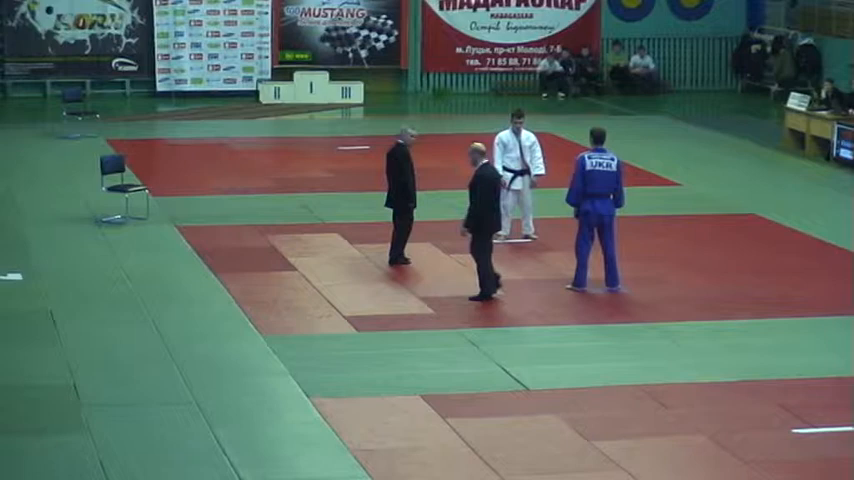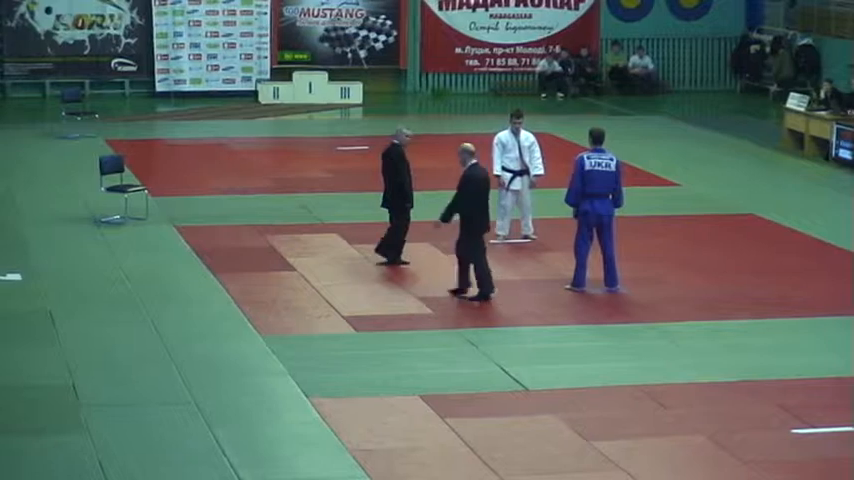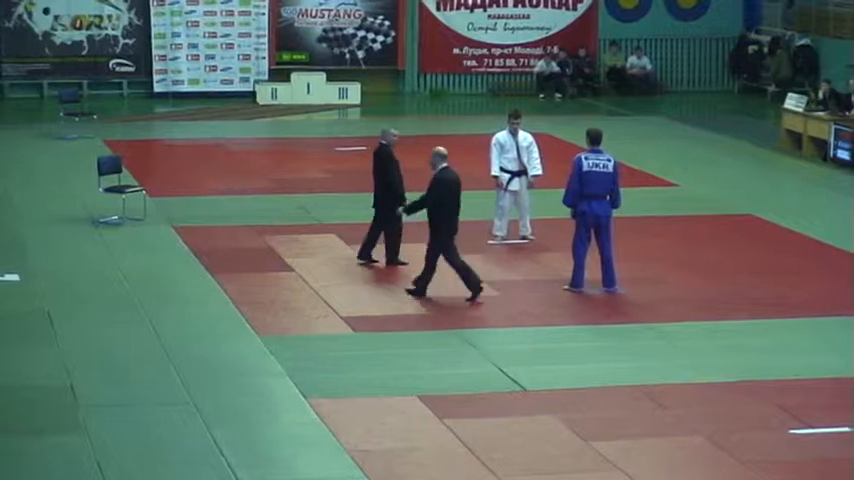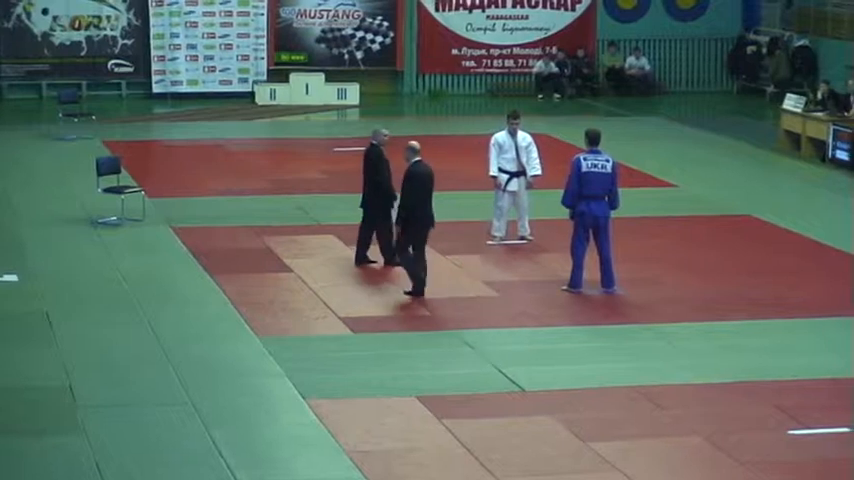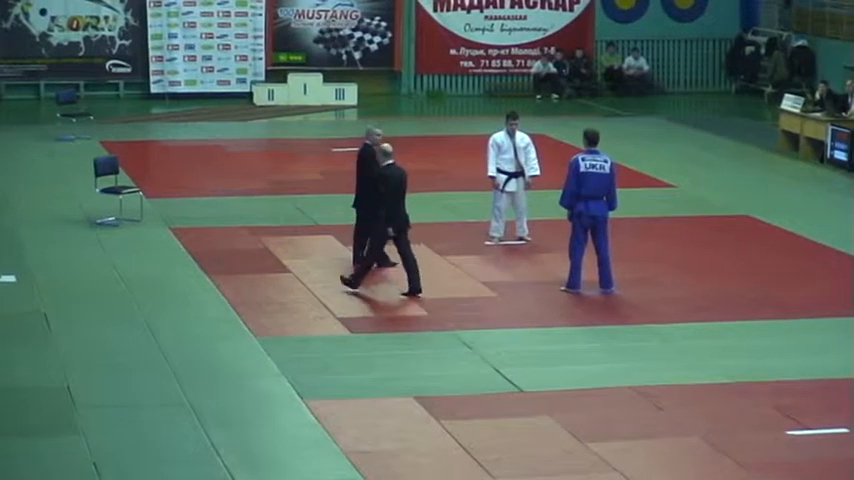
dt=0.2s
person 1, frame 1
left shoulder: (584, 158)
right shoulder: (615, 160)
left elbow: (577, 185)
right elbow: (619, 187)
left wrist: (575, 205)
right wrist: (617, 205)
left hip: (588, 206)
right hip: (607, 207)
left knee: (583, 245)
right knee: (609, 246)
left ankle: (580, 283)
right ankle: (613, 283)
person 1, frame 2
left shoulder: (582, 159)
right shoulder: (613, 160)
left elbow: (576, 185)
right elbow: (617, 187)
left wrist: (574, 205)
right wrist: (615, 205)
left hip: (587, 206)
right hip: (605, 207)
left knee: (582, 245)
right knee: (608, 246)
left ankle: (578, 283)
right ankle: (612, 283)
person 1, frame 3
left shoulder: (580, 159)
right shoulder: (611, 161)
left elbow: (573, 186)
right elbow: (615, 188)
left wrist: (572, 205)
right wrist: (613, 206)
left hip: (585, 207)
right hip: (603, 208)
left knee: (580, 246)
right knee: (605, 247)
left ankle: (577, 284)
right ankle: (610, 284)
person 1, frame 4
left shoulder: (579, 160)
right shoulder: (610, 161)
left elbow: (572, 186)
right elbow: (613, 189)
left wrist: (570, 206)
right wrist: (611, 207)
left hip: (583, 208)
right hip: (602, 208)
left knee: (579, 247)
right knee: (604, 248)
left ankle: (575, 284)
right ankle: (609, 284)
person 1, frame 5
left shoulder: (577, 160)
right shoulder: (608, 162)
left elbow: (570, 187)
right elbow: (611, 189)
left wrist: (569, 207)
right wrist: (609, 207)
left hip: (581, 208)
right hip: (600, 209)
left knee: (577, 247)
right knee: (602, 248)
left ankle: (574, 285)
right ankle: (607, 285)
person 2, frame 1
left shoulder: (481, 175)
right shoulder: (492, 171)
left elbow: (476, 203)
left wrist: (467, 225)
left hip: (482, 222)
right hip: (489, 220)
left knee: (481, 255)
right knee: (481, 253)
left ankle: (486, 291)
right ankle: (493, 280)
person 2, frame 2
left shoulder: (469, 175)
right shoulder: (481, 171)
left elbow: (459, 200)
left wrist: (444, 218)
left hip: (473, 222)
right hip: (479, 220)
left knee: (476, 256)
right knee: (462, 251)
left ankle: (486, 291)
right ankle: (463, 285)
person 2, frame 3
left shoulder: (438, 178)
right shoulder: (452, 175)
left elbow: (427, 200)
left wrist: (406, 210)
left hip: (440, 225)
right hip: (449, 223)
left knee: (451, 257)
right knee: (432, 256)
left ankle: (474, 285)
right ankle: (420, 288)
person 2, frame 4
left shoulder: (411, 171)
right shoulder: (427, 169)
left elbow: (406, 199)
left wrist: (399, 222)
left hip: (413, 220)
right hip: (426, 218)
left knee: (401, 250)
right knee: (419, 253)
left ankle: (418, 282)
right ankle: (418, 288)
person 2, frame 5
left shoulder: (383, 174)
right shoulder: (401, 172)
left elbow: (385, 201)
left wrist: (387, 225)
left hip: (387, 222)
right hip: (401, 220)
left knee: (373, 252)
right knee: (406, 253)
left ankle: (355, 280)
right ankle: (415, 287)
person 3, frame 1
left shoulder: (393, 150)
right shoulder: (403, 152)
left elbow: (390, 173)
right elbow: (406, 177)
left wrist: (394, 189)
right wrist: (410, 198)
left hip: (395, 194)
right hip: (403, 196)
left knee: (400, 225)
right knee: (404, 226)
left ankle: (397, 254)
right ankle: (396, 256)
person 3, frame 2
left shoulder: (388, 151)
right shoulder: (398, 152)
right elbow: (402, 177)
right wrist: (407, 198)
left hip: (392, 195)
right hip: (399, 197)
left knee: (396, 225)
right knee: (401, 226)
left ankle: (384, 249)
right ankle: (394, 257)
person 3, frame 3
left shoulder: (379, 151)
right shoulder: (386, 152)
right elbow: (391, 177)
right wrist: (401, 196)
left hip: (382, 196)
right hip: (389, 196)
left knee: (378, 225)
right knee: (394, 228)
left ankle: (364, 254)
right ankle: (392, 258)
person 3, frame 4
left shoulder: (371, 150)
right shoulder: (376, 152)
right elbow: (381, 177)
left wrist: (390, 193)
right wrist: (391, 194)
left hip: (371, 196)
right hip: (378, 197)
left knee: (368, 227)
right knee: (384, 228)
left ankle: (361, 257)
right ankle: (389, 258)
person 3, frame 5
left shoulder: (364, 150)
right shoulder: (369, 152)
right elbow: (373, 177)
left wrist: (379, 194)
right wrist: (381, 195)
left hip: (364, 197)
right hip: (370, 197)
left knee: (363, 228)
left ankle: (358, 257)
right ankle: (381, 259)
person 4, frame 1
left shoulder: (530, 137)
right shoulder: (502, 137)
left elbow: (536, 156)
right elbow: (498, 157)
left wrist: (535, 175)
right wrist: (500, 176)
left hip: (525, 176)
right hip: (509, 176)
left knee: (527, 205)
right knee: (506, 206)
left ankle: (528, 232)
right ankle: (502, 233)
person 4, frame 2
left shoulder: (529, 137)
right shoulder: (501, 137)
left elbow: (535, 156)
right elbow: (497, 157)
left wrist: (534, 175)
right wrist: (499, 176)
left hip: (524, 176)
right hip: (508, 176)
left knee: (526, 206)
right knee: (505, 206)
left ankle: (527, 232)
right ankle: (501, 233)
person 4, frame 3
left shoulder: (527, 137)
right shoulder: (499, 137)
left elbow: (534, 157)
right elbow: (495, 158)
left wrist: (532, 175)
right wrist: (497, 177)
left hip: (522, 176)
right hip: (506, 176)
left knee: (524, 206)
right knee: (503, 206)
left ankle: (525, 232)
right ankle: (499, 233)
person 4, frame 4
left shoulder: (526, 137)
right shoulder: (498, 138)
left elbow: (533, 157)
right elbow: (493, 158)
left wrist: (531, 175)
right wrist: (495, 177)
left hip: (521, 177)
right hip: (504, 177)
left knee: (523, 206)
right knee: (501, 206)
left ankle: (524, 233)
right ankle: (498, 234)
person 4, frame 5
left shoulder: (524, 138)
right shoulder: (496, 138)
left elbow: (531, 157)
right elbow: (492, 158)
left wrist: (530, 176)
right wrist: (493, 177)
left hip: (519, 177)
right hip: (502, 177)
left knee: (521, 207)
right knee: (499, 207)
left ankle: (522, 233)
right ankle: (496, 234)
